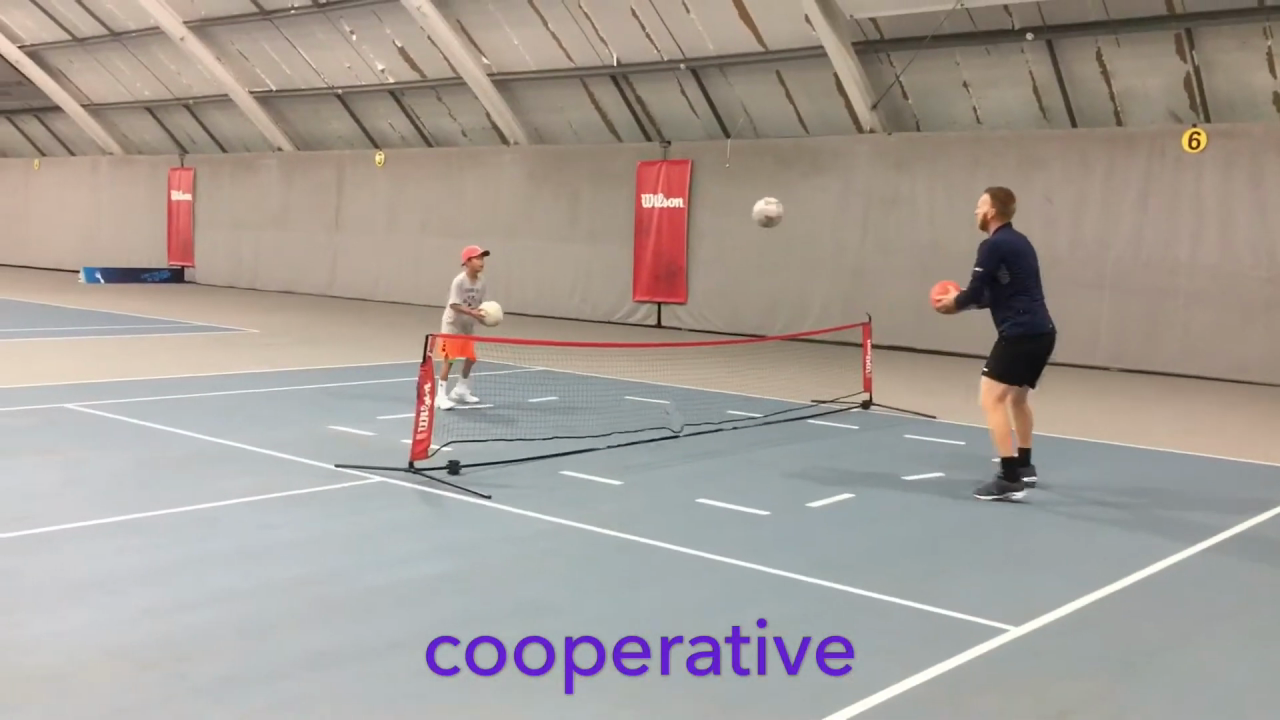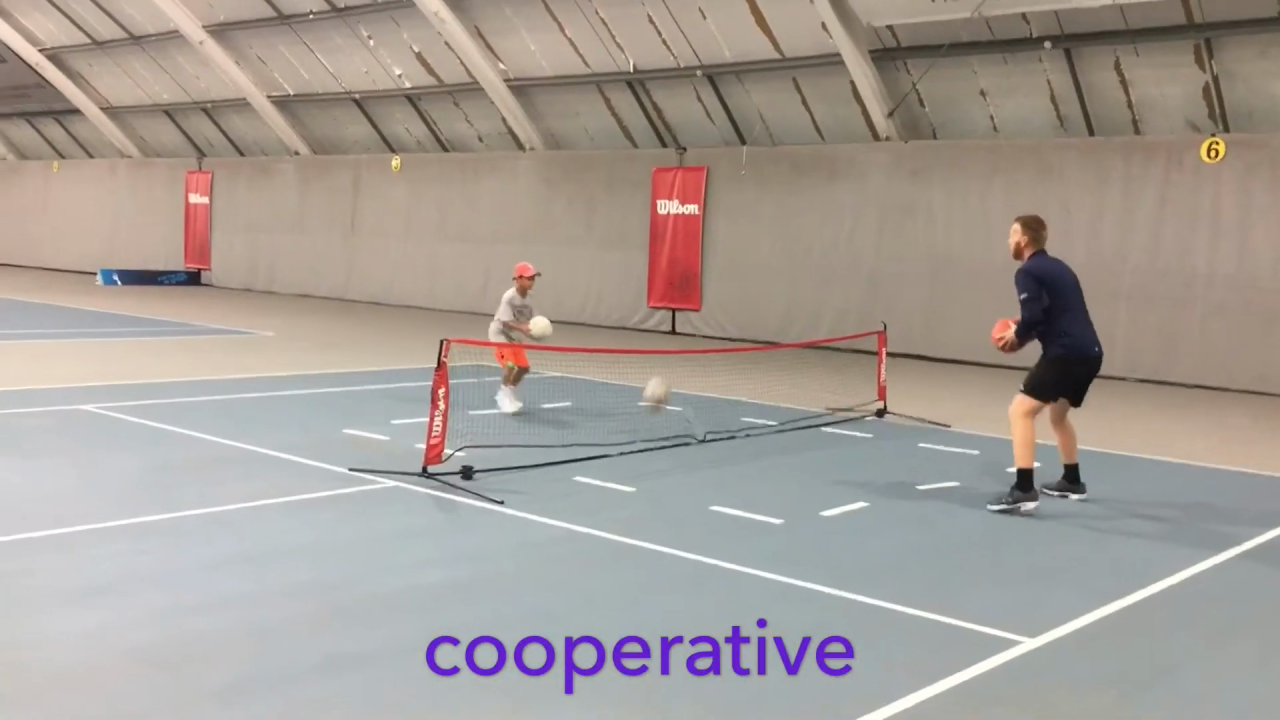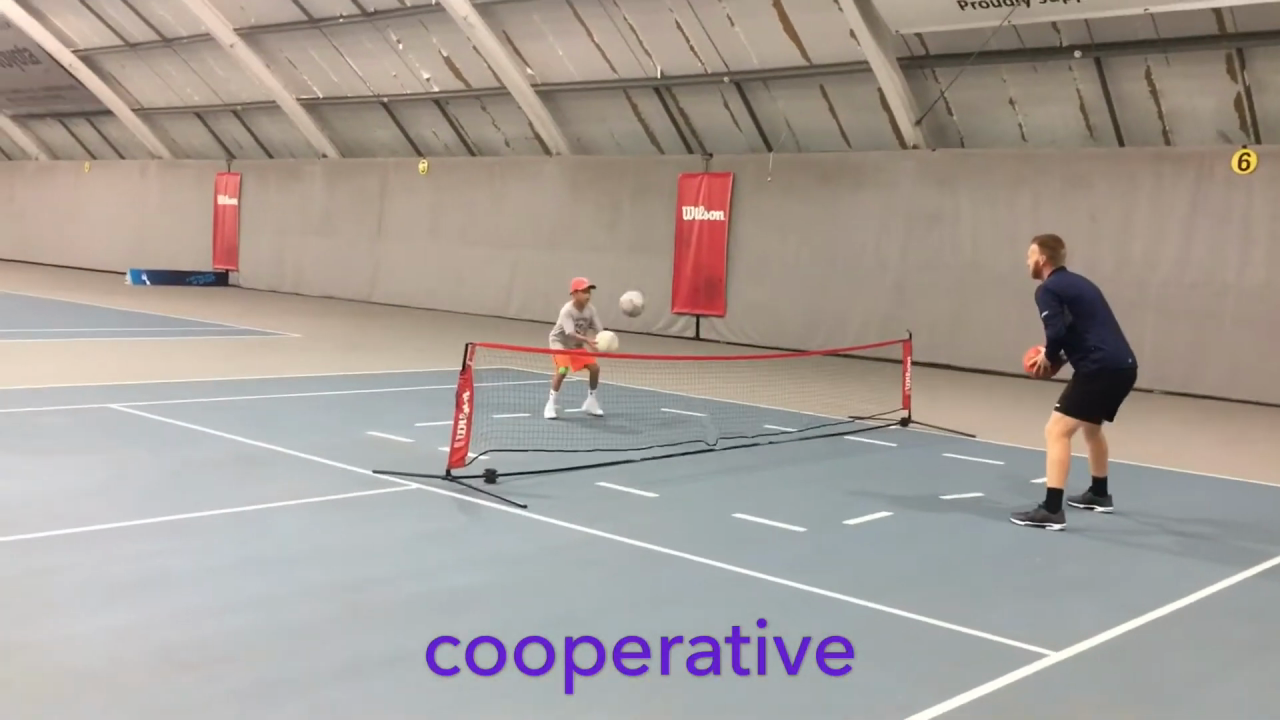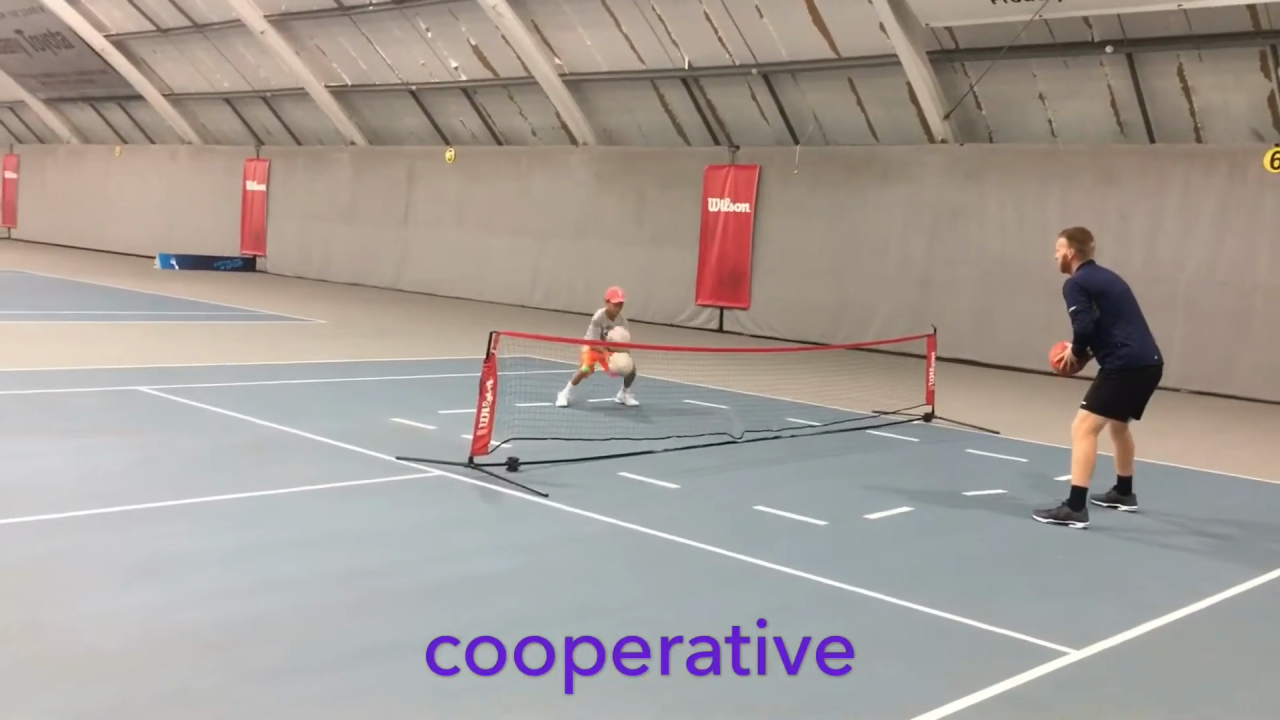
dt=0.5s
person 1, frame 1
left shoulder: (992, 245)
right shoulder: (1021, 243)
left elbow: (976, 293)
left wrist: (955, 302)
right wrist: (969, 299)
left hip: (1019, 333)
right hip: (1041, 331)
left knee: (991, 399)
right knee: (1018, 396)
left ankle: (1010, 478)
right ankle: (1024, 466)
person 1, frame 2
left shoulder: (1028, 272)
right shoulder: (1058, 268)
left elbow: (1033, 317)
left wrist: (1018, 336)
right wrist: (1026, 334)
left hip: (1066, 354)
right hip: (1089, 352)
left knee: (1021, 412)
right knee: (1058, 412)
left ankle: (1024, 490)
right ankle: (1072, 481)
person 1, frame 3
left shoulder: (1048, 289)
right shoulder: (1078, 283)
left elbow: (1057, 332)
left wrist: (1048, 357)
right wrist: (1060, 357)
left hip: (1100, 369)
right hip: (1122, 365)
left knee: (1057, 431)
right knee: (1091, 426)
left ankle: (1051, 510)
right ankle: (1099, 494)
person 1, frame 4
left shoulder: (1076, 283)
right shoulder: (1107, 277)
left elbow: (1085, 328)
left wrist: (1075, 353)
right wrist: (1087, 353)
left hip: (1126, 366)
right hip: (1149, 362)
left knee: (1083, 428)
right knee: (1118, 424)
left ankle: (1075, 508)
right ankle: (1124, 493)
